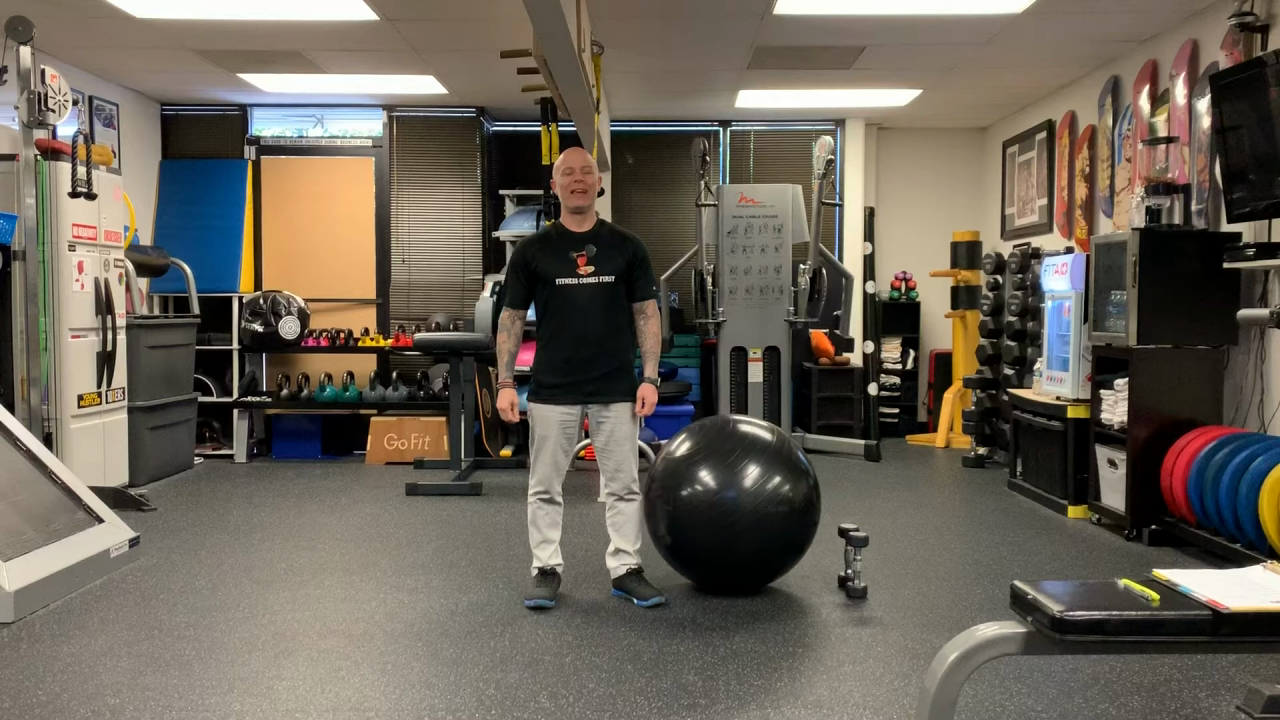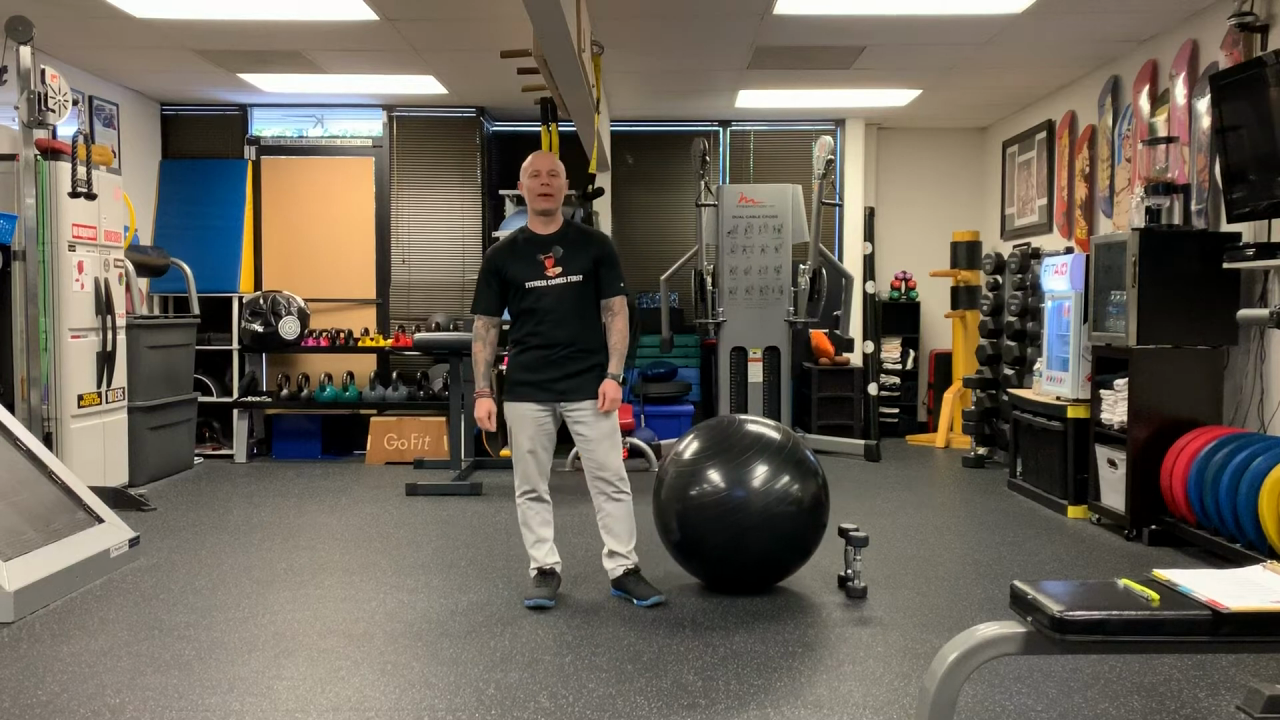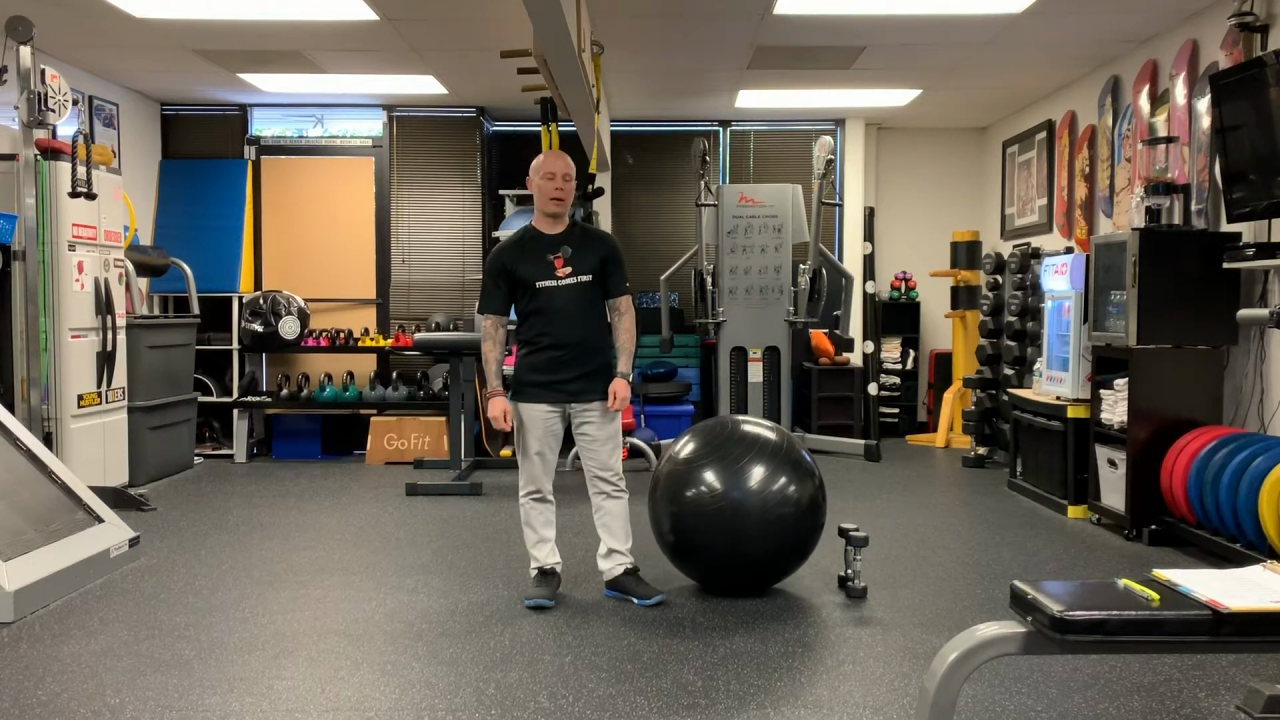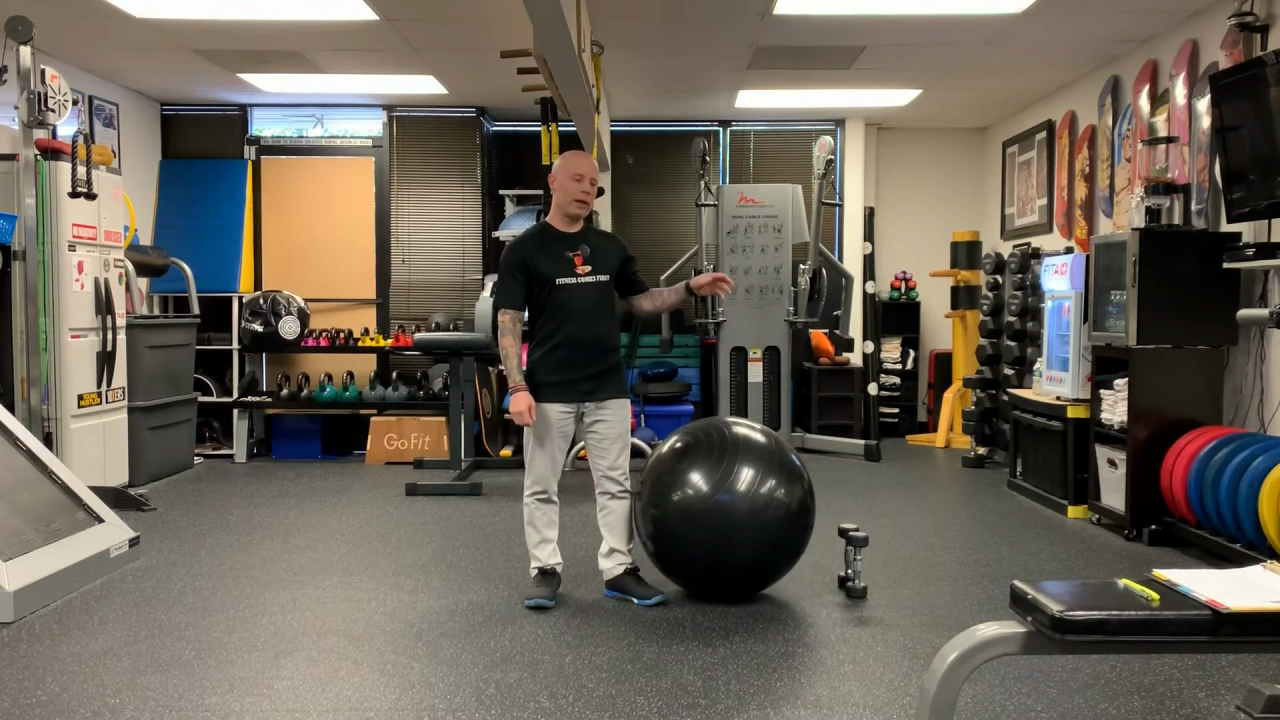
dt=1s
person 1, frame 1
left shoulder: (627, 247)
right shoulder: (532, 250)
left elbow: (647, 314)
right elbow: (512, 318)
left wrist: (649, 377)
right wrist: (505, 382)
left hip: (615, 389)
right hip: (552, 390)
left knee: (623, 485)
right knee: (545, 486)
left ankle: (625, 568)
right ankle: (547, 569)
person 1, frame 2
left shoulder: (595, 245)
right shoulder: (502, 255)
left elbow: (616, 312)
right elbow: (486, 325)
left wrist: (613, 374)
right wrist: (482, 390)
left hip: (588, 386)
right hip: (527, 390)
left knee: (611, 482)
right knee: (531, 486)
left ankle: (623, 568)
right ankle: (545, 569)
person 1, frame 3
left shoulder: (600, 244)
right shoulder: (508, 254)
left elbow: (622, 311)
right elbow: (493, 325)
left wrist: (622, 372)
right wrist: (495, 390)
left hip: (595, 388)
right hip: (535, 391)
left knee: (608, 482)
right knee: (535, 486)
left ankle: (618, 568)
right ankle: (545, 569)
person 1, frame 4
left shoulder: (612, 246)
right shoulder: (525, 249)
left elbow: (643, 301)
right elbow: (509, 322)
left wrist: (691, 286)
right wrist: (517, 386)
left hip: (609, 390)
right hip: (550, 391)
left knee: (615, 484)
right knee: (541, 486)
left ankle: (618, 568)
right ankle: (545, 568)
